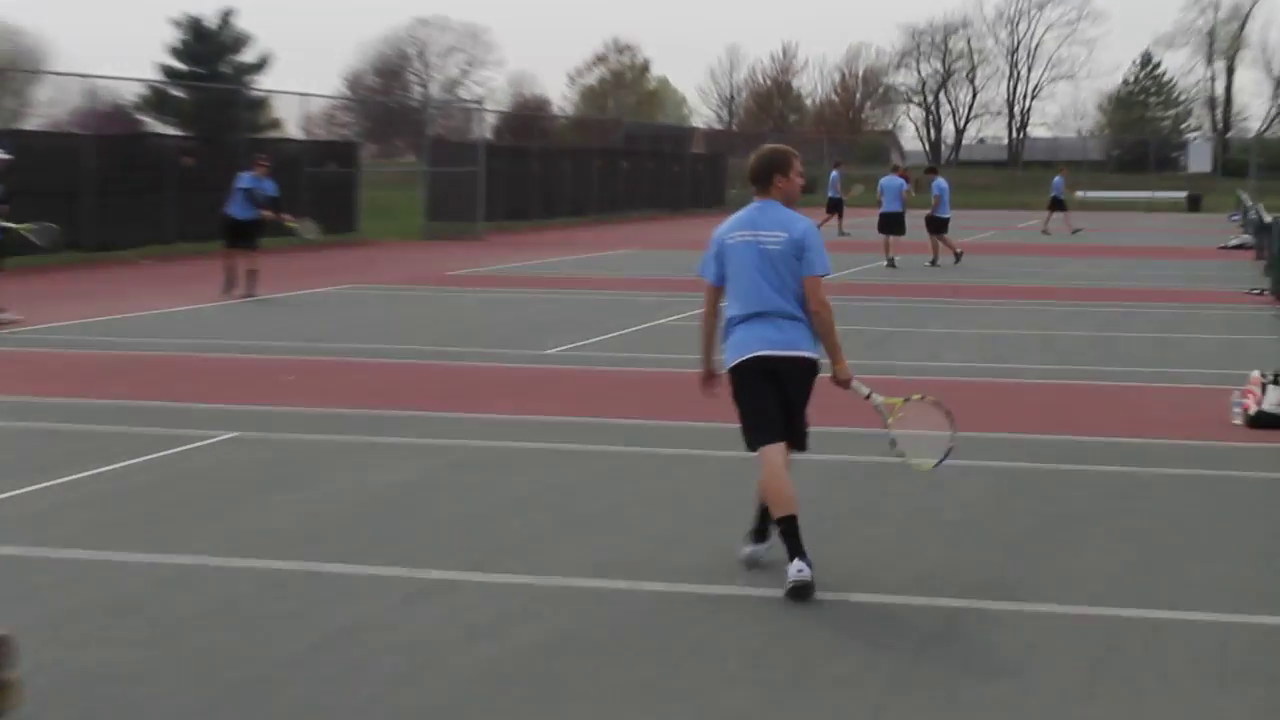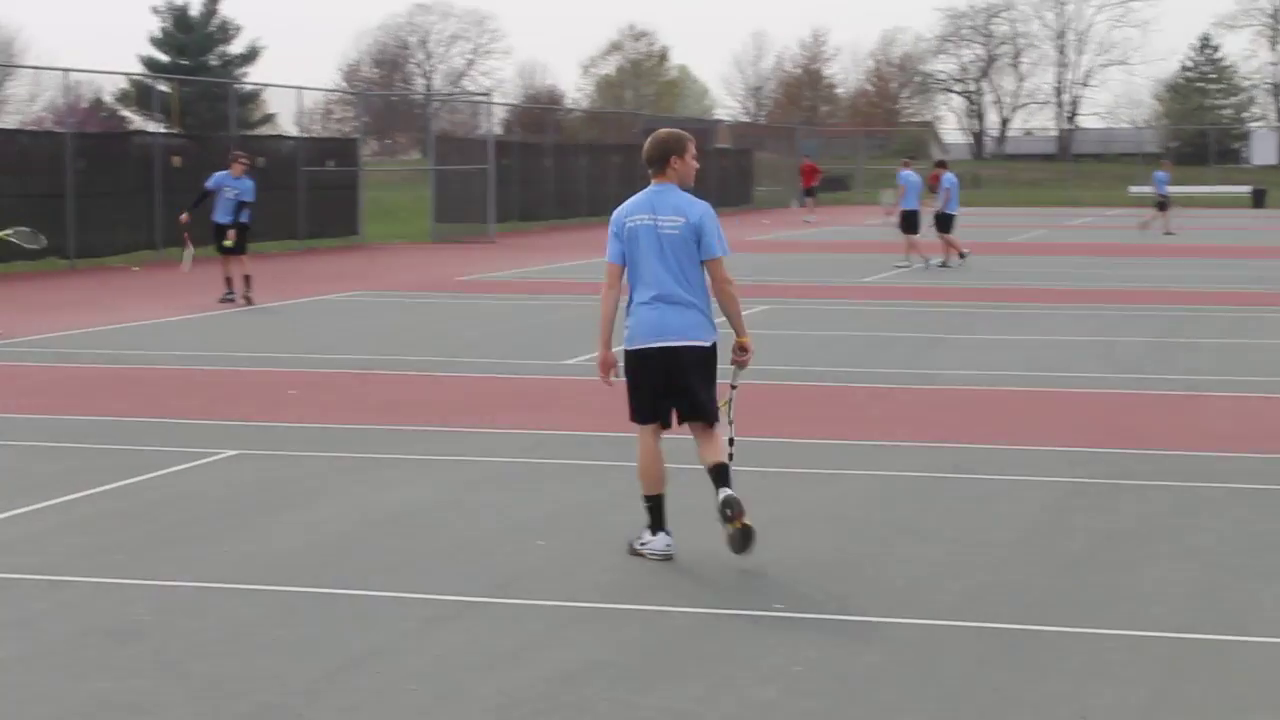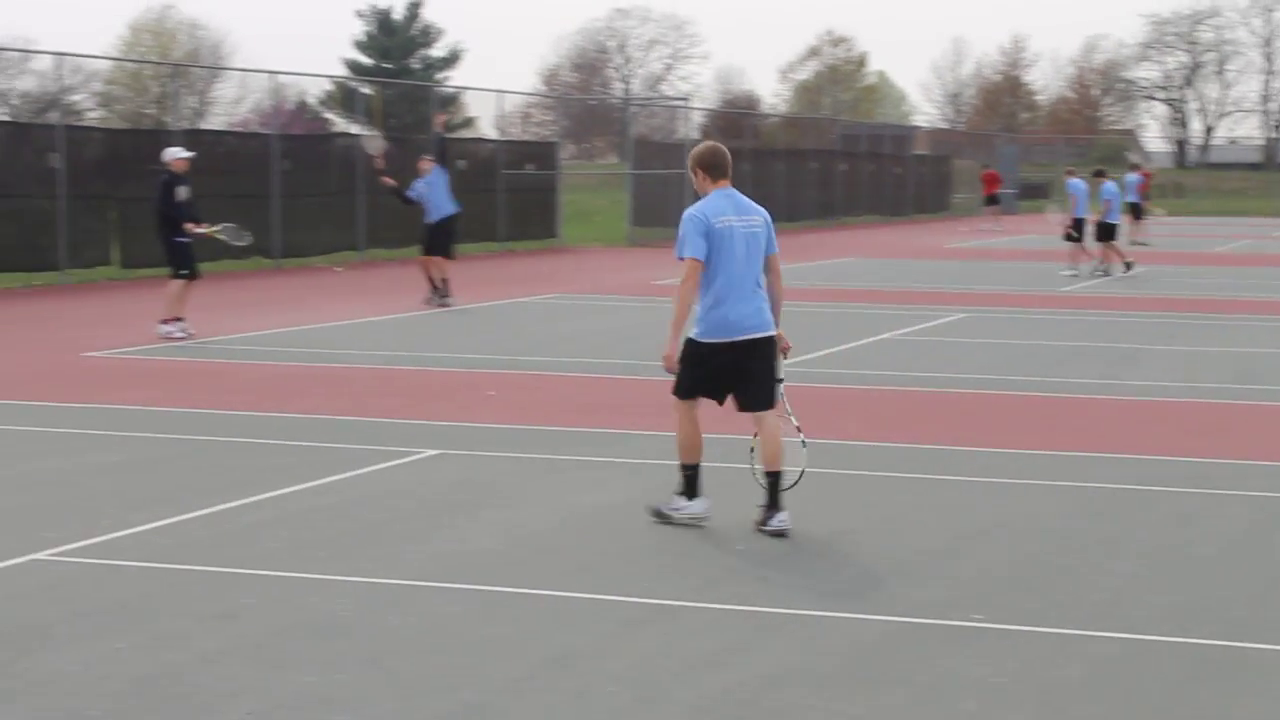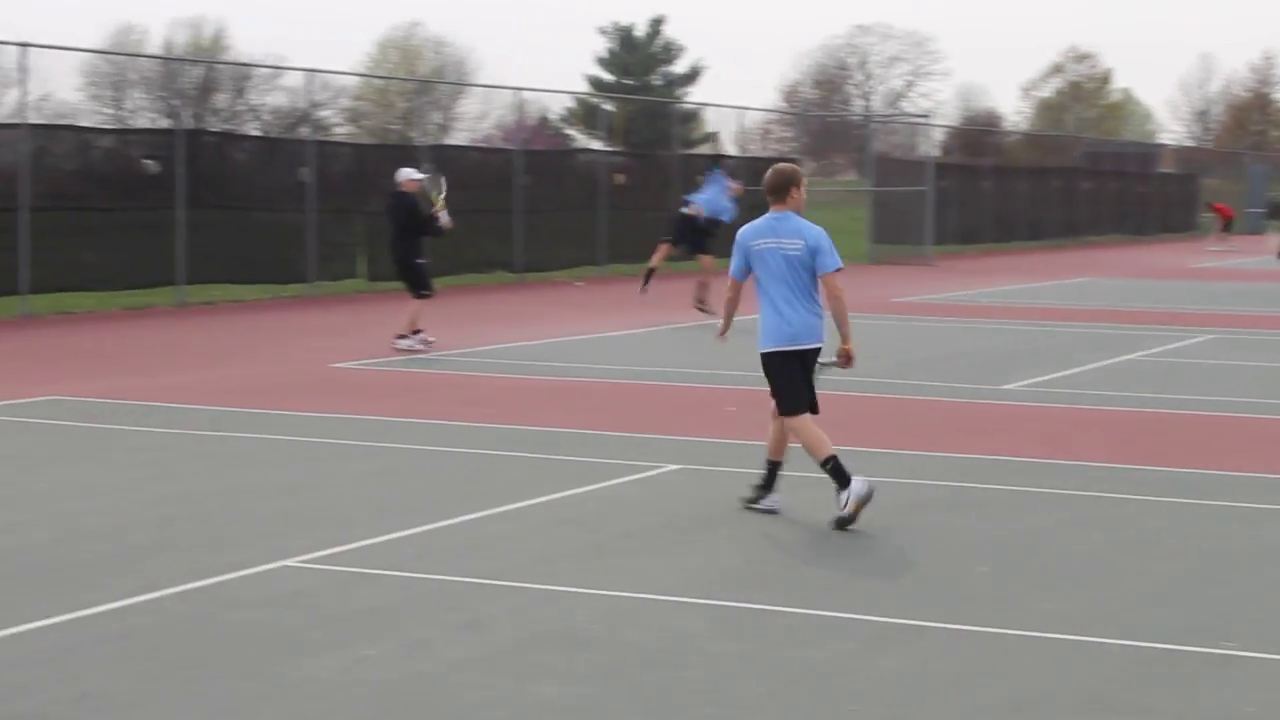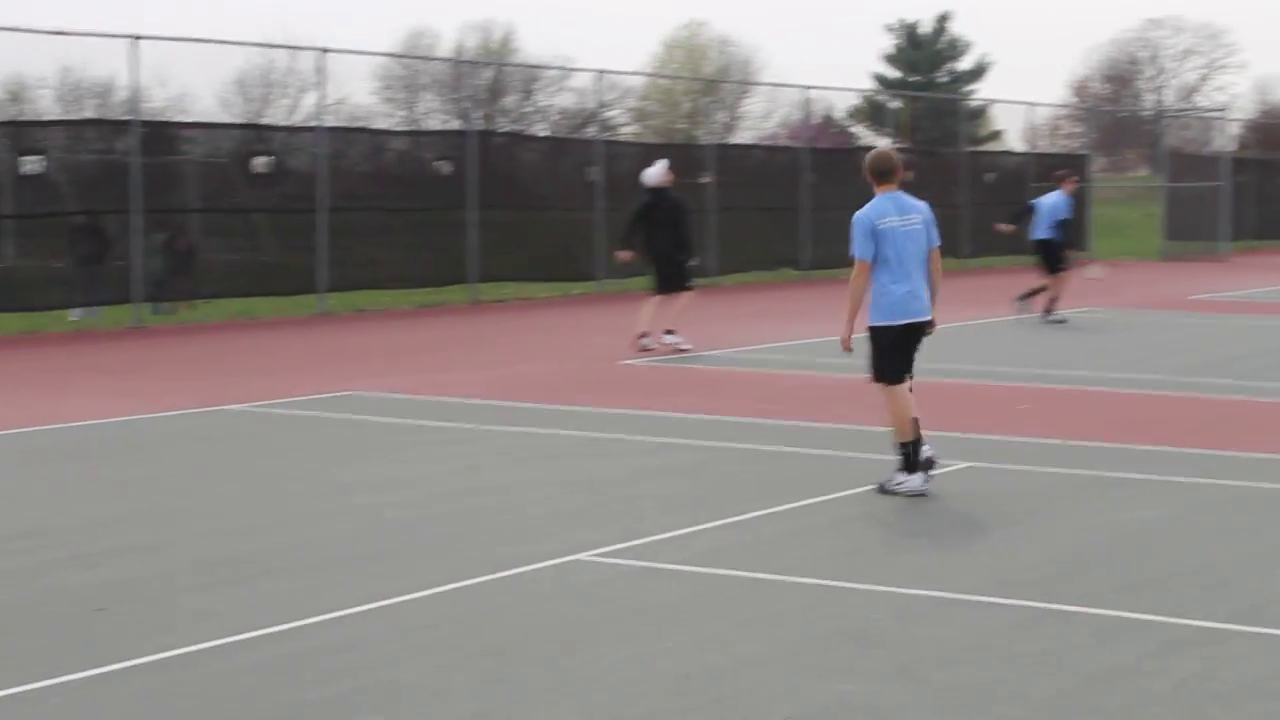
dt=0.7s
person 1, frame 1
left shoulder: (725, 232)
right shoulder: (802, 229)
left elbow: (711, 304)
right elbow: (817, 303)
left wrist: (707, 361)
right wrist: (838, 360)
left hip: (745, 353)
right hip: (796, 351)
left knee: (771, 453)
right knee: (784, 450)
left ankle: (796, 558)
right ankle: (759, 536)
person 1, frame 2
left shoulder: (623, 215)
right shoulder: (698, 212)
left elbow: (611, 285)
right elbow: (720, 282)
left wrist: (604, 346)
right wrist: (741, 336)
left hip: (643, 339)
right hip: (695, 337)
left knee: (648, 434)
right knee: (704, 427)
left ankle: (657, 532)
right ankle: (727, 496)
person 1, frame 3
left shoulder: (697, 215)
right shoulder: (759, 213)
left elbow: (691, 279)
right elbow: (774, 275)
left wrist: (673, 338)
right wrist: (776, 329)
left hip: (713, 331)
right hip: (759, 329)
left knee: (685, 404)
right knee: (764, 416)
left ankle: (690, 497)
right ankle: (775, 509)
person 1, frame 4
left shoulder: (747, 235)
right shoulder: (814, 235)
left elbow: (734, 291)
right elbow: (834, 293)
left wrist: (726, 323)
right wrist: (846, 342)
left hip: (776, 341)
right hip: (809, 338)
left knee: (797, 419)
right knee: (784, 409)
left ankle: (848, 484)
right ankle: (765, 491)
person 1, frame 5
left shoulder: (866, 216)
right shoulder: (922, 209)
left elbow: (861, 275)
right elbow: (935, 264)
left wrist: (848, 325)
right wrist: (929, 309)
left hip: (887, 314)
right hip: (917, 311)
left knee: (892, 388)
right knee: (898, 385)
left ankle: (912, 471)
right ankle: (920, 451)
